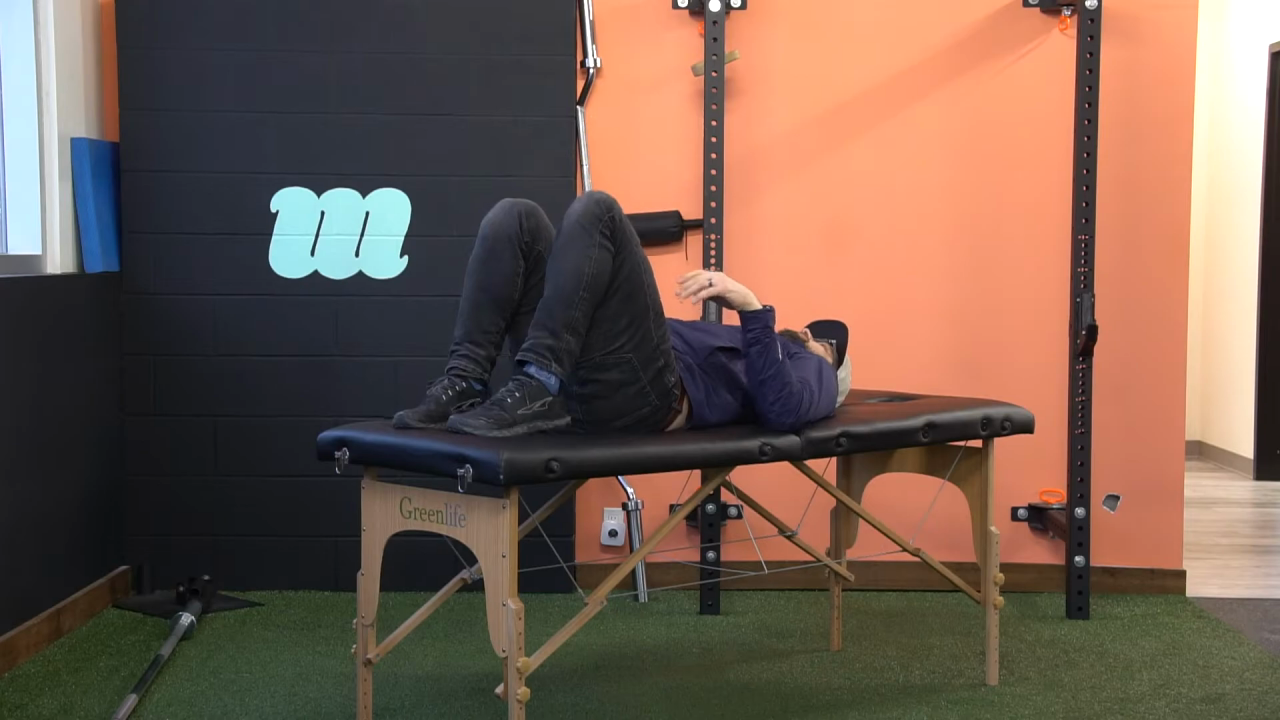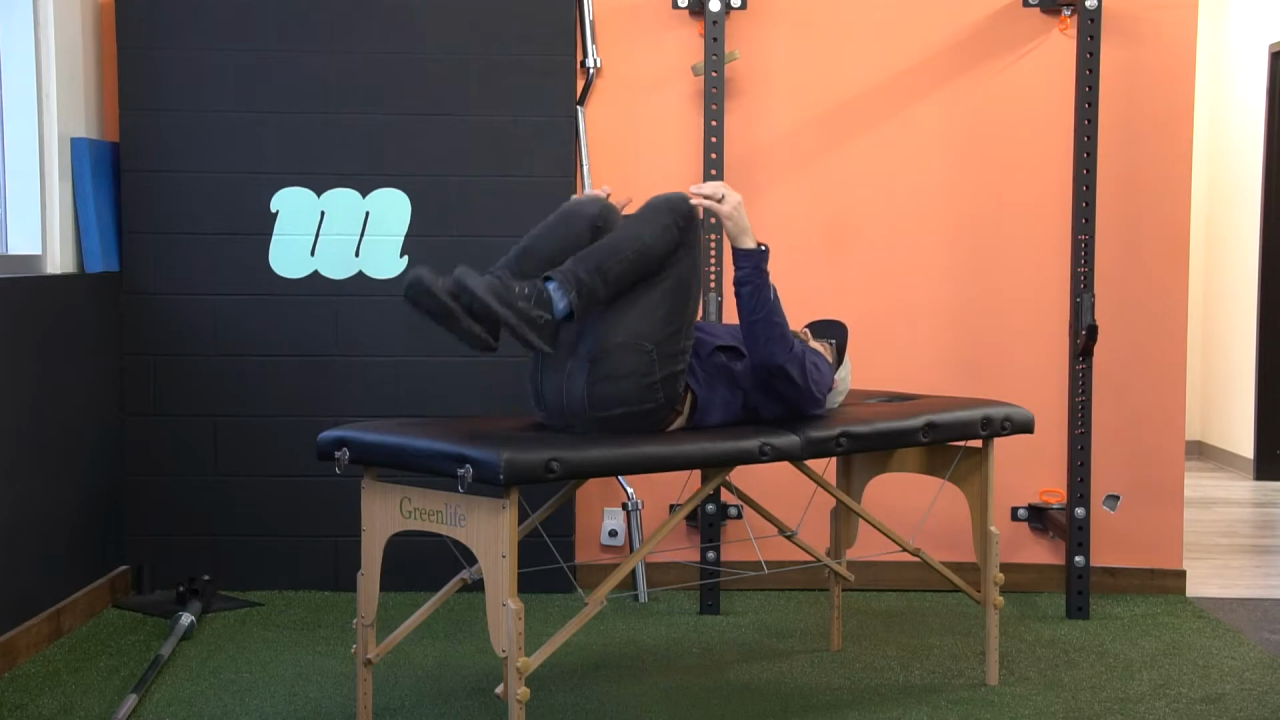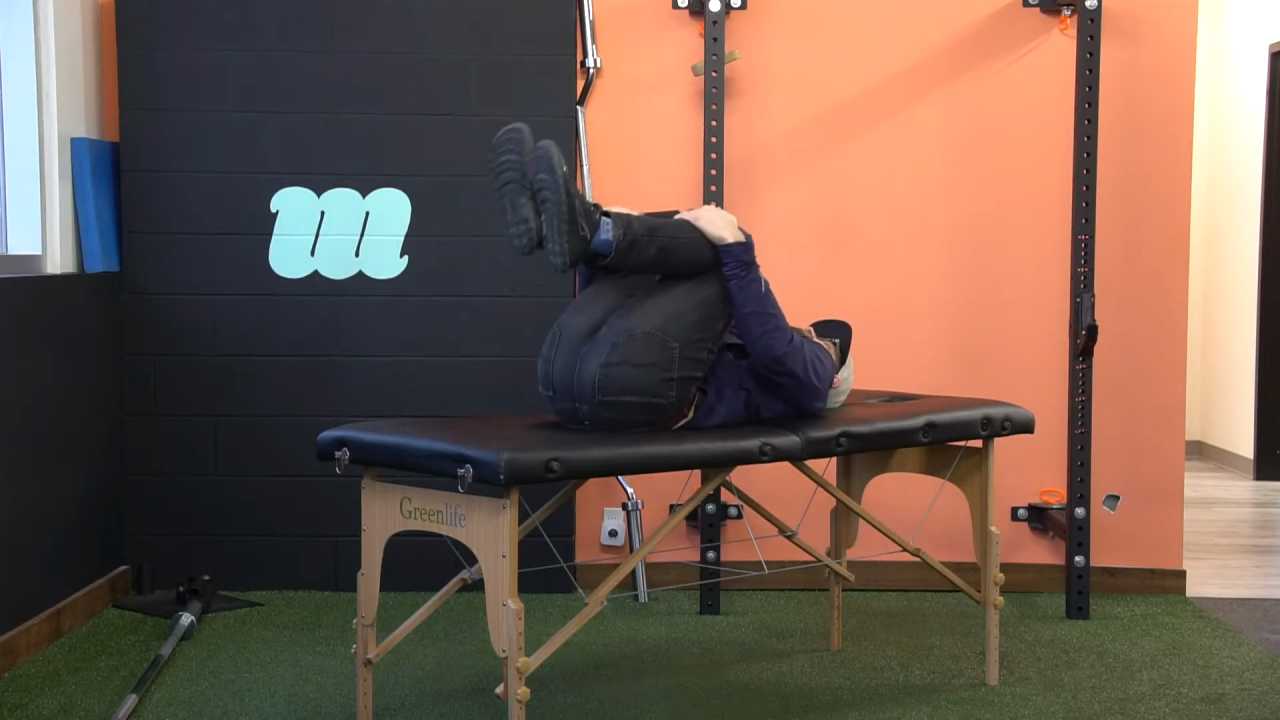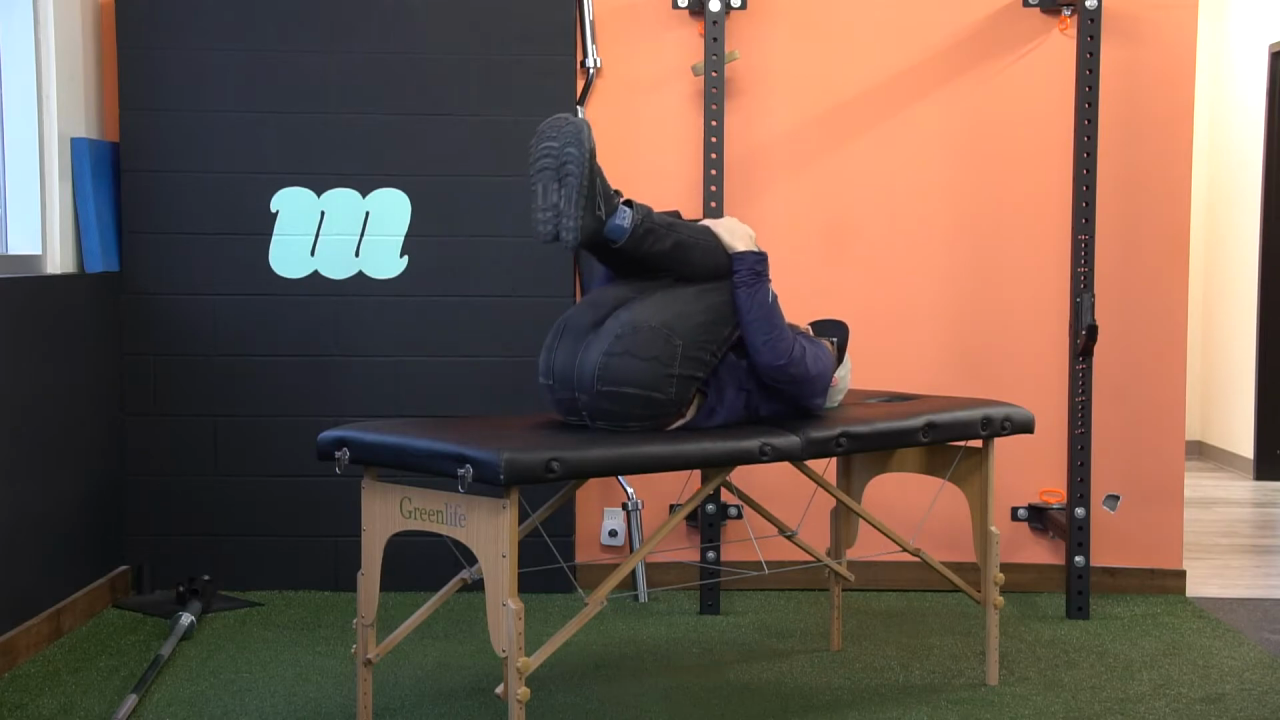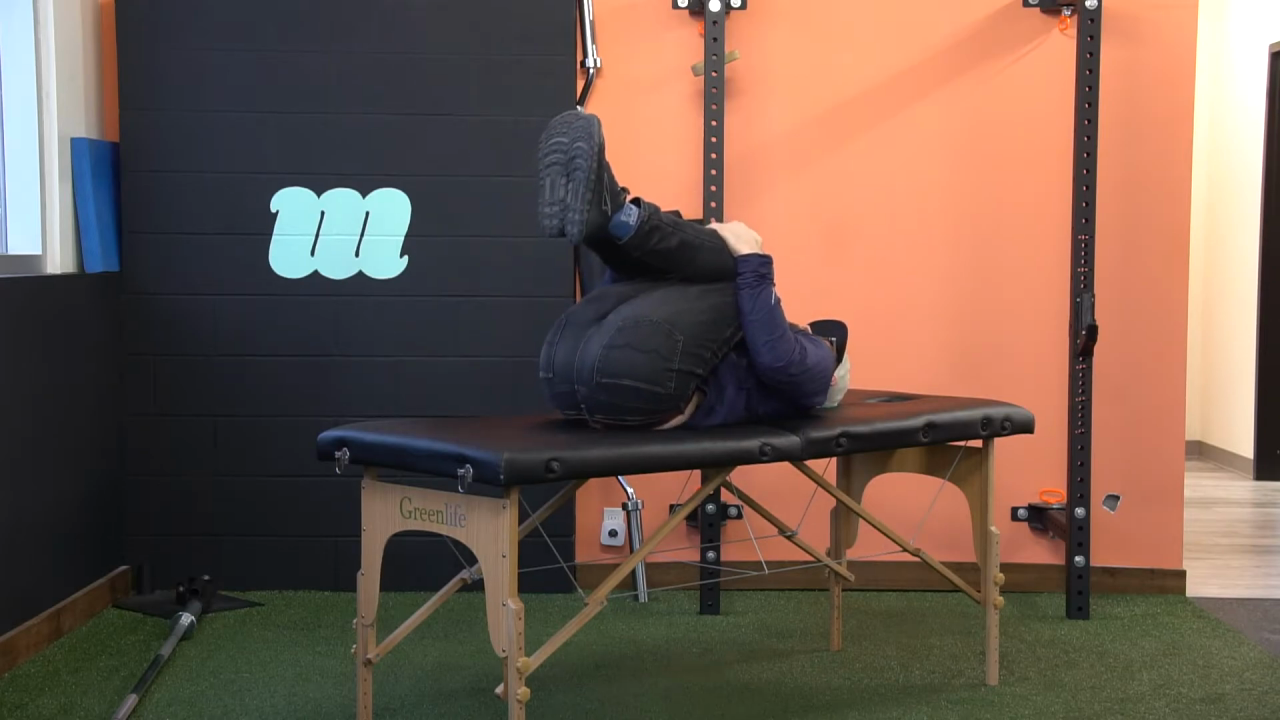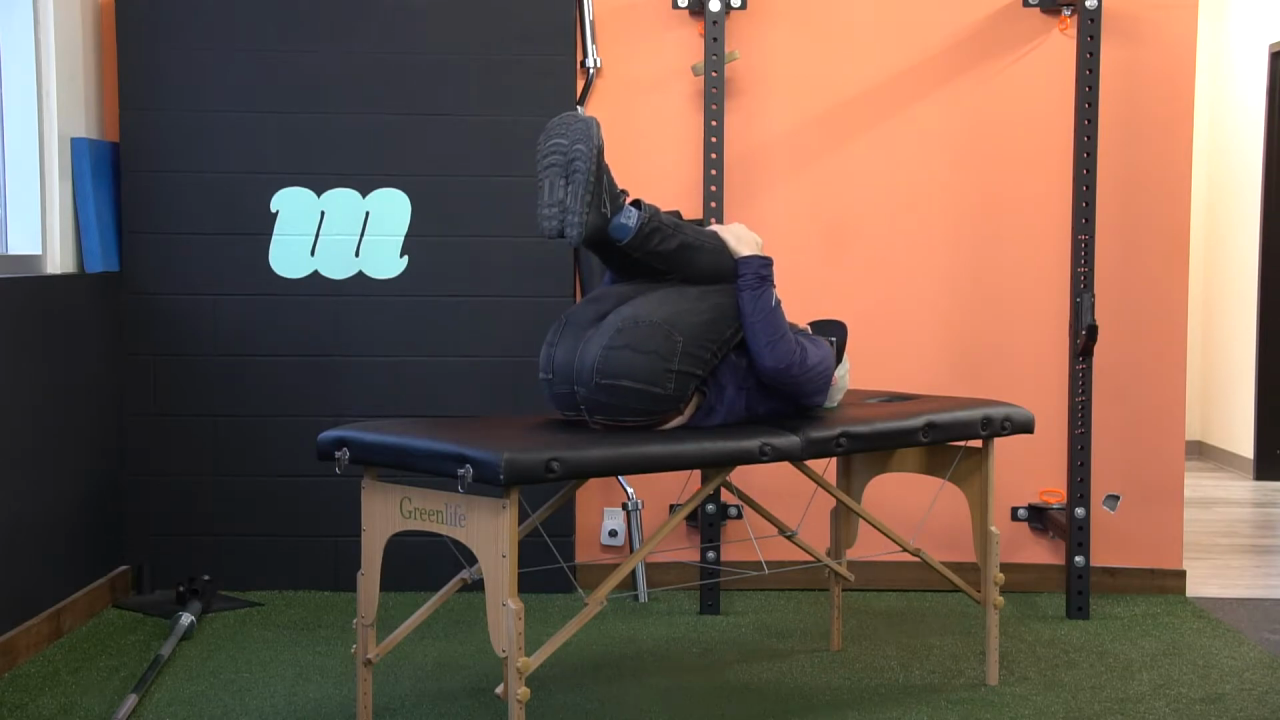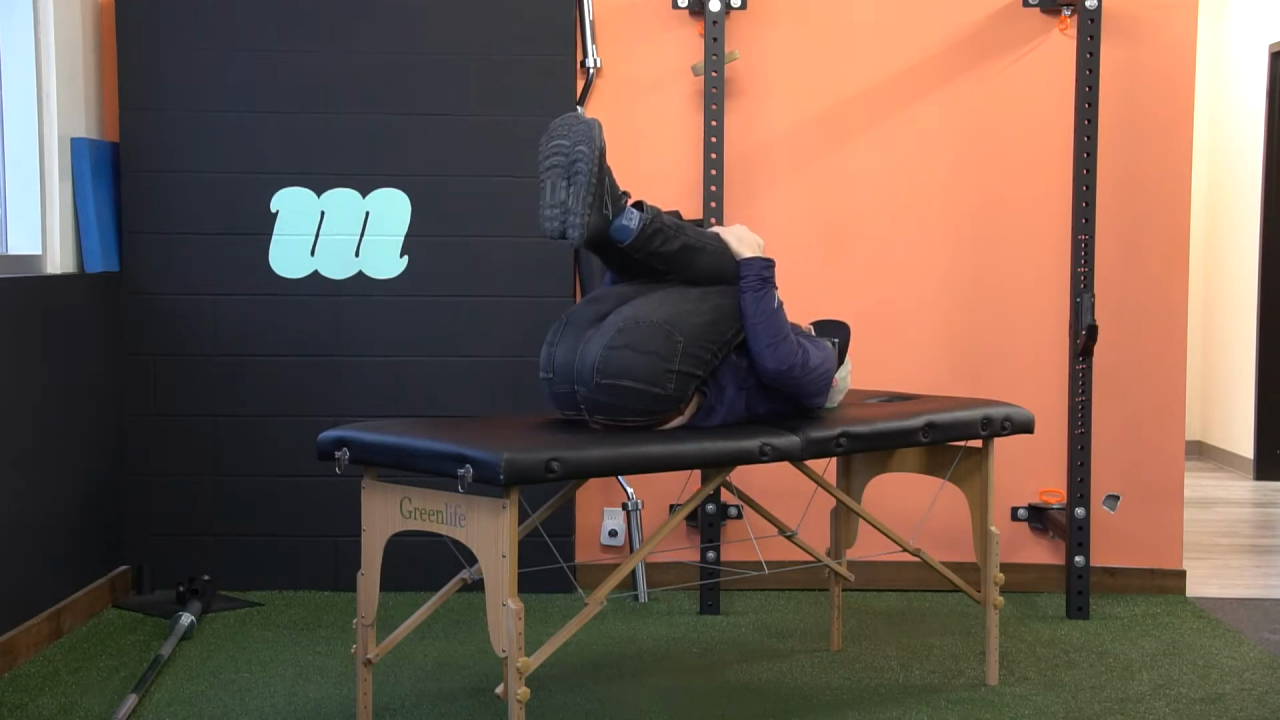
dt=0.4s
person 1, frame 1
left shoulder: (809, 370)
right shoulder: (728, 340)
left elbow: (781, 412)
left wrist: (752, 307)
left hip: (638, 394)
right hip: (574, 385)
left knee: (596, 211)
right knee: (515, 219)
left ankle: (537, 388)
right ankle: (463, 384)
person 1, frame 2
left shoulder: (806, 378)
right shoulder: (729, 345)
left elbow: (771, 349)
left wrist: (746, 245)
right wrist: (593, 226)
left hip: (634, 391)
right hip: (566, 383)
left knee: (674, 210)
right knee: (593, 214)
left ankle: (541, 309)
right ankle: (481, 307)
person 1, frame 3
left shoulder: (806, 380)
right shoulder: (730, 338)
left elbow: (772, 343)
left wrist: (733, 244)
left hip: (639, 386)
left knee: (728, 250)
left ankle: (589, 230)
right ankle: (554, 224)
person 1, frame 4
left shoulder: (812, 369)
right shoulder: (732, 345)
left elbow: (775, 357)
left wrist: (747, 258)
left hip: (639, 376)
left ankle: (606, 215)
right ankle: (593, 216)
person 1, frame 5
left shoulder: (812, 364)
right shoulder: (733, 345)
left elbow: (776, 359)
left wrist: (751, 261)
left knee: (739, 267)
left ankle: (613, 212)
right ankle: (600, 213)
person 1, frame 6
left shoulder: (814, 364)
right shoulder: (733, 346)
left elbow: (777, 361)
left wrist: (752, 262)
left hip: (641, 378)
left knee: (739, 267)
left ankle: (611, 214)
right ankle: (599, 214)
person 1, frame 7
left shoulder: (816, 362)
right shoulder: (736, 348)
left elbow: (778, 362)
left wrist: (753, 264)
left knee: (739, 269)
left ankle: (613, 215)
right ankle: (603, 218)
